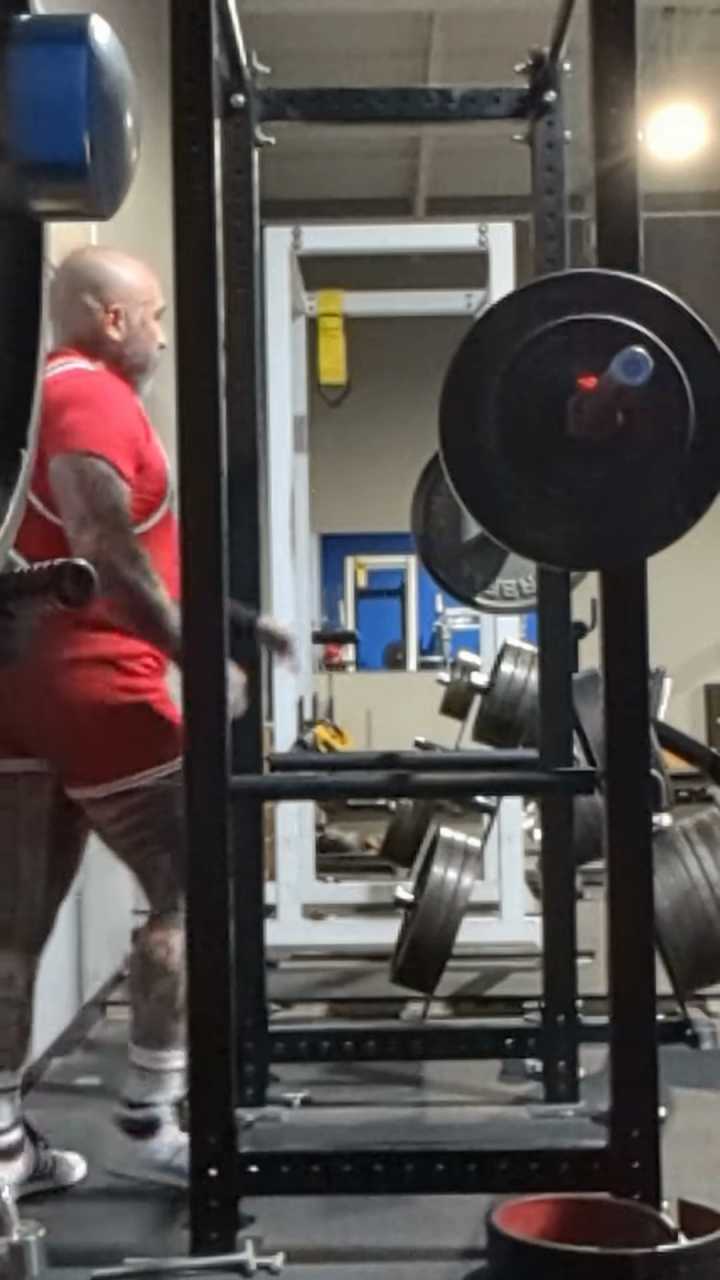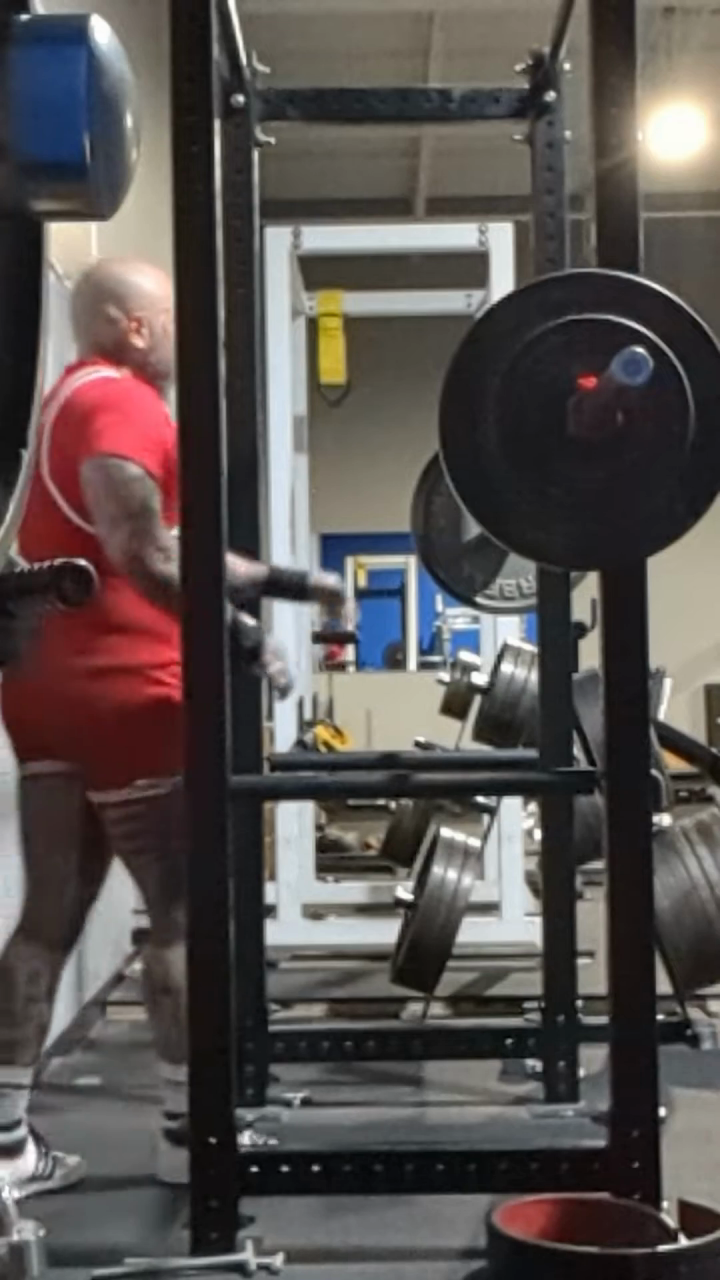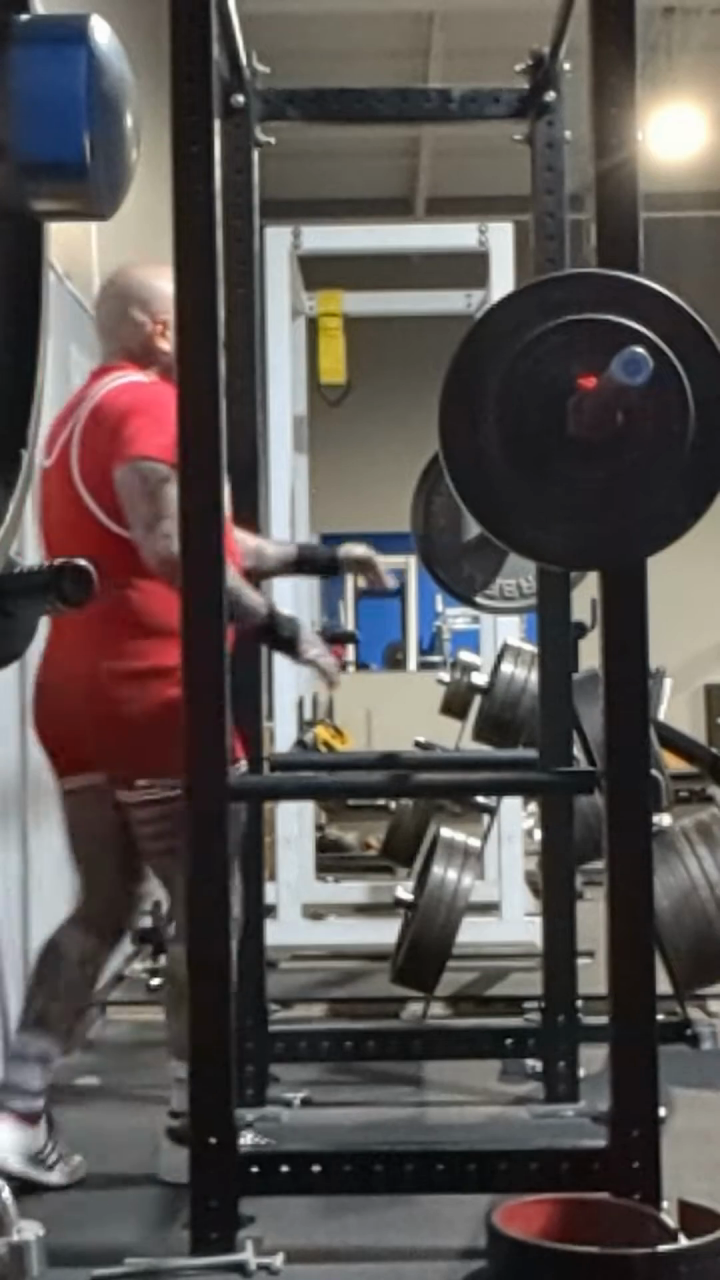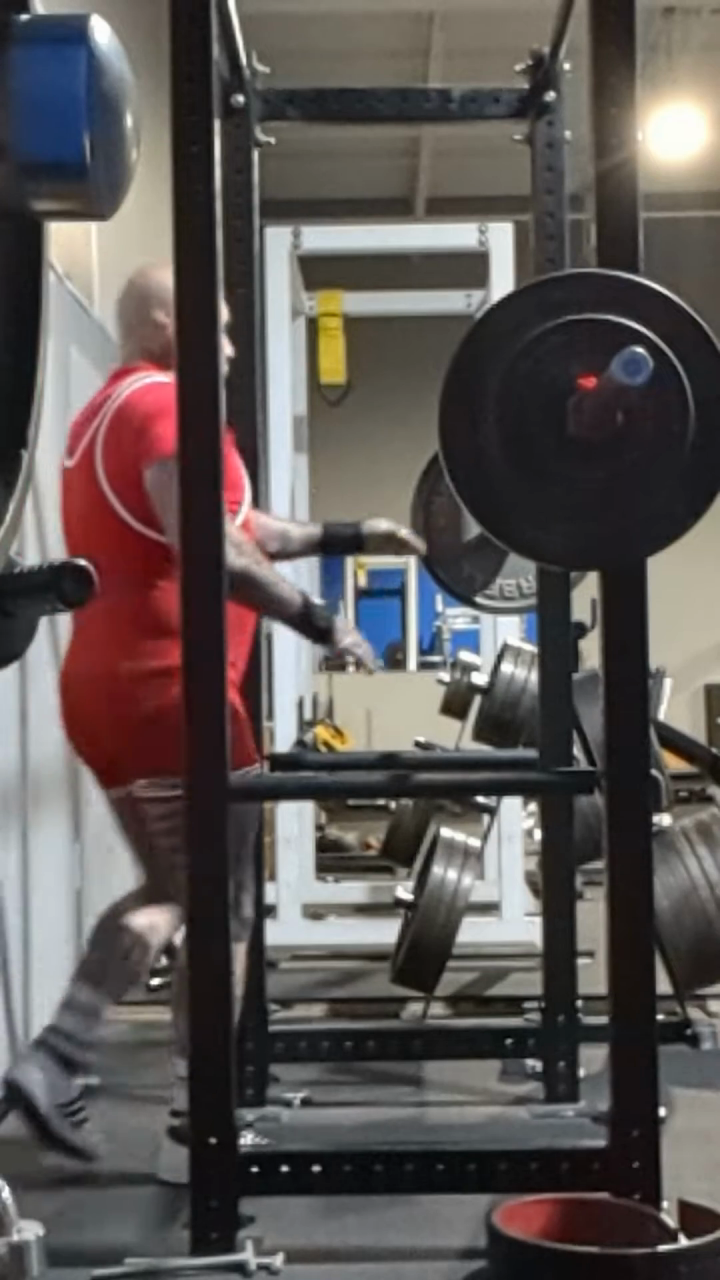
dt=0.1s
person 1, frame 1
right shoulder: (90, 398)
right elbow: (104, 557)
left wrist: (230, 616)
right wrist: (198, 654)
right hip: (92, 689)
right knee: (183, 898)
right ankle: (148, 1119)
person 1, frame 2
left shoulder: (76, 405)
right shoulder: (118, 401)
left elbow: (158, 540)
right elbow: (139, 553)
left wrist: (279, 580)
right hip: (123, 694)
right knee: (187, 914)
right ankle: (189, 1130)
person 1, frame 3
left shoulder: (89, 410)
right shoulder: (145, 405)
left elbow: (208, 542)
right elbow: (171, 551)
left wrist: (317, 556)
right wrist: (279, 630)
left hip: (80, 695)
right hip: (152, 695)
left knee: (101, 911)
person 1, frame 4
left shoulder: (116, 411)
right shoulder: (165, 404)
left elbow: (239, 527)
right elbow: (215, 550)
left wrist: (345, 534)
right wrist: (314, 616)
left hip: (108, 693)
right hip: (167, 695)
left knee: (169, 896)
right knee: (227, 915)
right ankle: (198, 1131)
